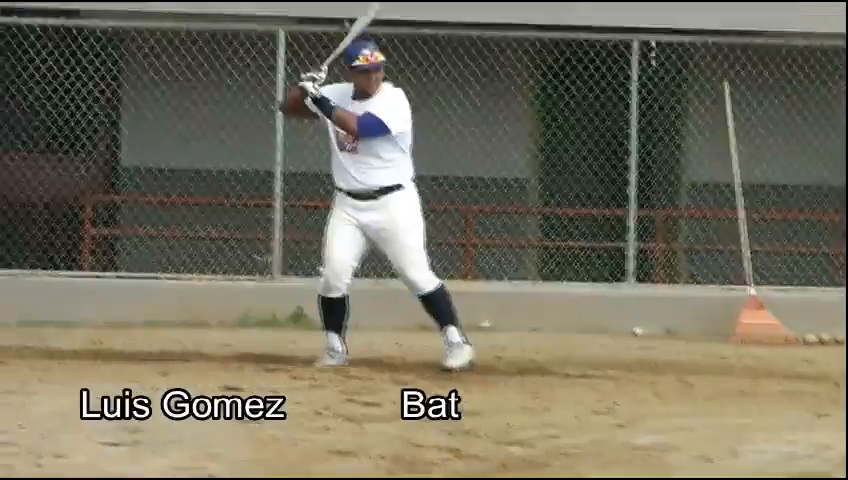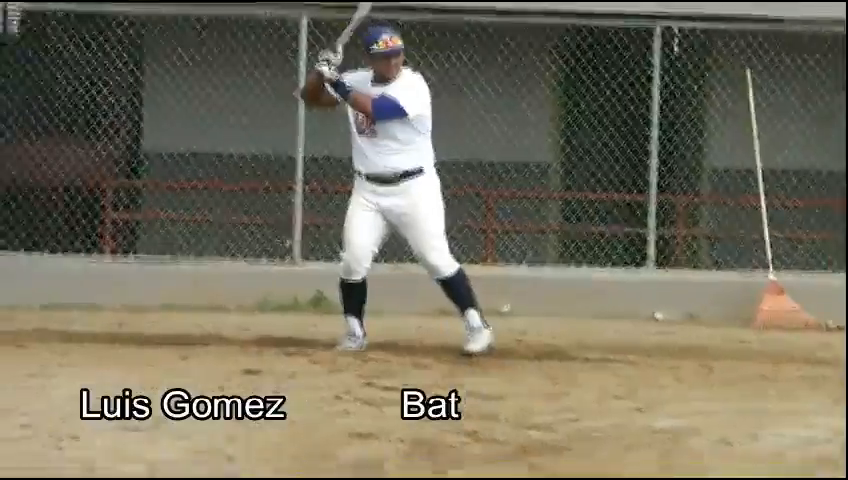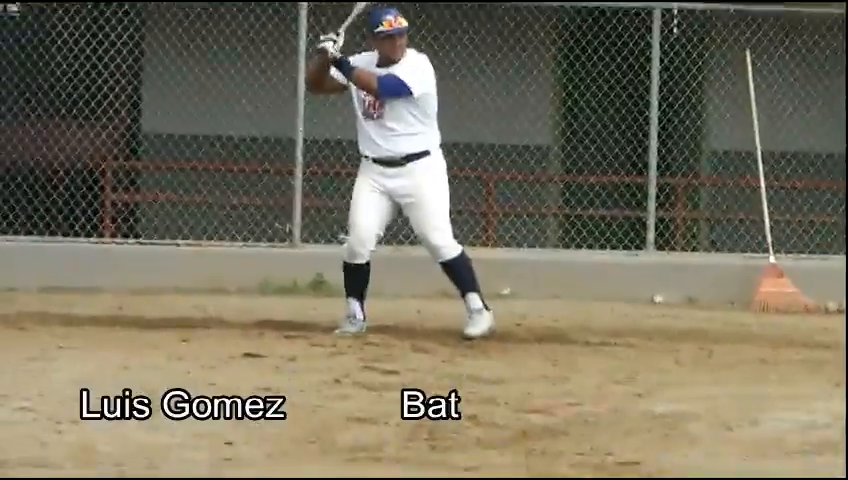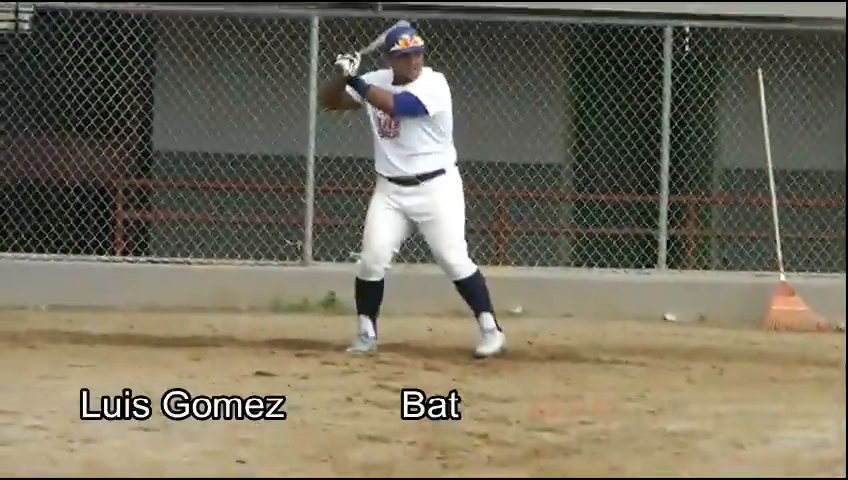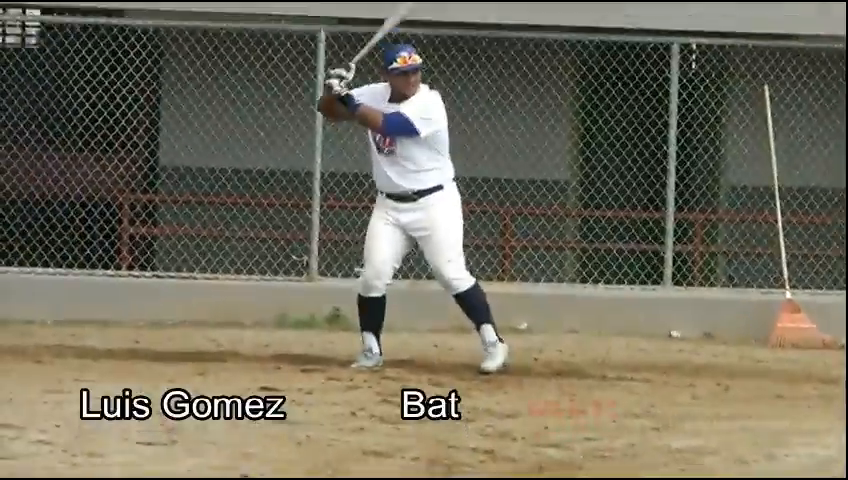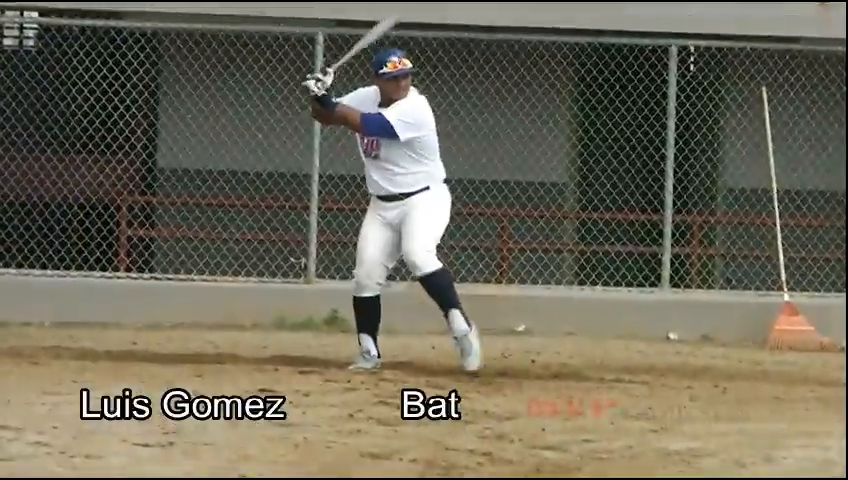
dt=0.2s
person 1, frame 1
left shoulder: (394, 100)
right shoulder: (337, 93)
left elbow: (359, 127)
right elbow: (289, 107)
left wrist: (320, 100)
right wrist: (305, 86)
left hip: (393, 201)
right hip: (348, 204)
left knee: (417, 275)
right knee: (333, 278)
left ankle: (457, 342)
right ankle: (335, 349)
person 1, frame 2
left shoulder: (413, 85)
right shoulder: (357, 80)
left elbow: (374, 110)
right elbow: (310, 98)
left wrist: (336, 82)
right wrist: (321, 72)
left hip: (413, 186)
right hip: (368, 188)
left knee: (437, 258)
right knee: (353, 262)
left ankle: (477, 326)
right ankle: (355, 332)
person 1, frame 3
left shoulder: (418, 65)
right shoulder: (362, 63)
left elbow: (380, 87)
right elbow: (315, 85)
left wrist: (340, 60)
right wrist: (324, 55)
left hip: (420, 168)
right hip: (374, 171)
left knee: (440, 241)
right knee: (357, 243)
left ankle: (478, 310)
right ankle: (355, 315)
person 1, frame 4
left shoulder: (434, 84)
right shoulder: (376, 80)
left elbow: (396, 105)
right elbow: (329, 101)
left wrist: (355, 80)
right wrist: (341, 73)
left hip: (436, 187)
right hip: (390, 189)
left knee: (455, 260)
right knee: (372, 261)
left ankle: (491, 329)
right ankle: (366, 334)
person 1, frame 5
left shoulder: (429, 102)
right shoulder: (374, 94)
left elbow: (387, 125)
right elbow: (328, 109)
left wrist: (347, 97)
right wrist: (336, 88)
left hip: (434, 201)
right hip: (389, 205)
left knee: (452, 273)
right knee: (373, 277)
left ankle: (493, 342)
right ankle: (371, 350)
person 1, frame 6
left shoulder: (414, 108)
right shoulder: (366, 97)
left elbow: (365, 125)
right elbow: (322, 116)
left wrist: (324, 99)
right wrist: (318, 93)
left hip: (424, 198)
right hip: (382, 204)
left knee: (418, 254)
right knee: (366, 277)
left ankle: (462, 328)
right ankle: (368, 352)
